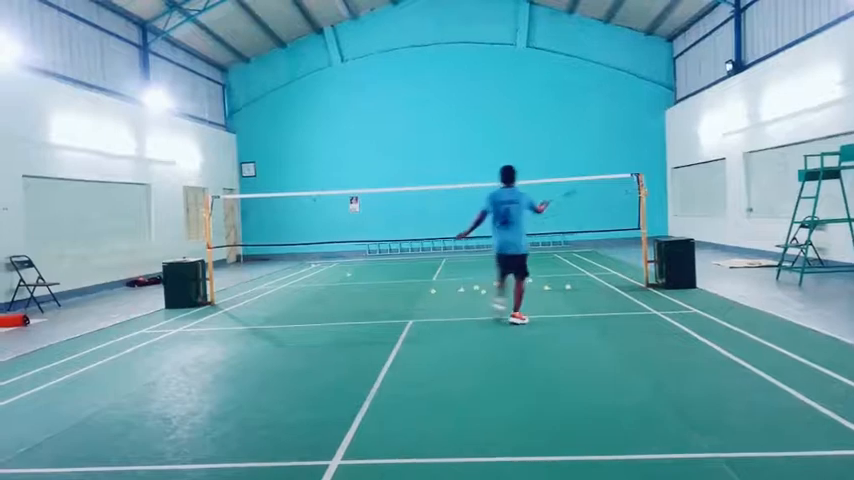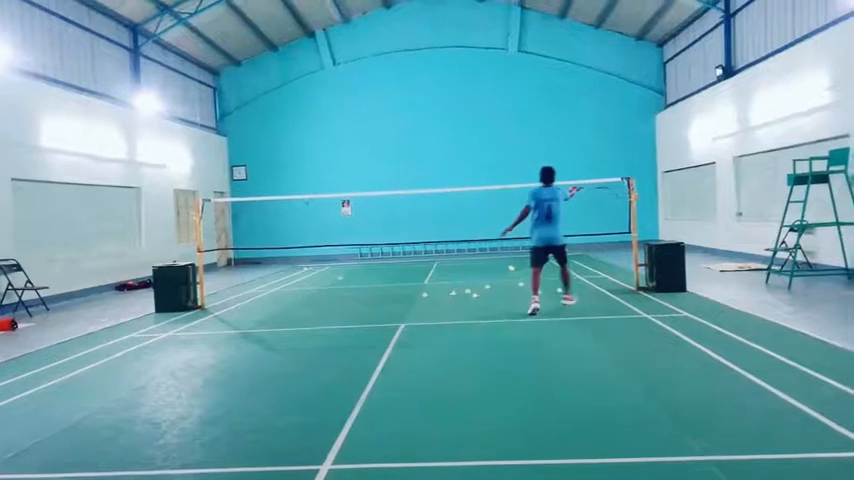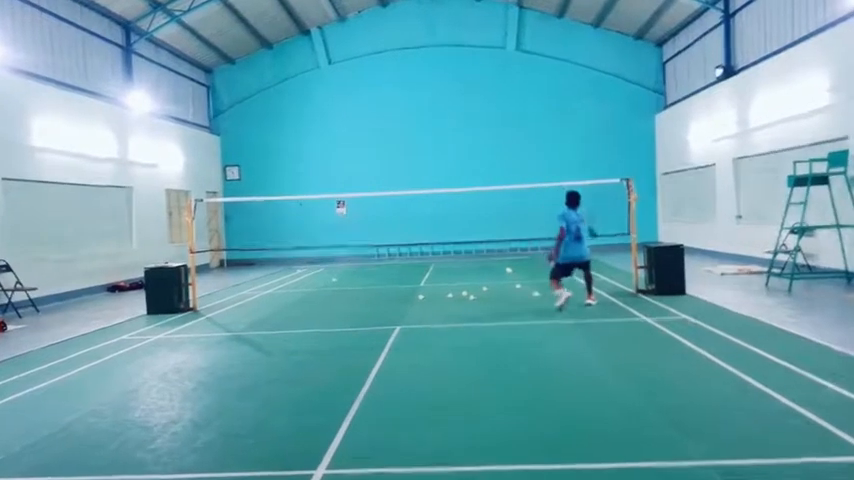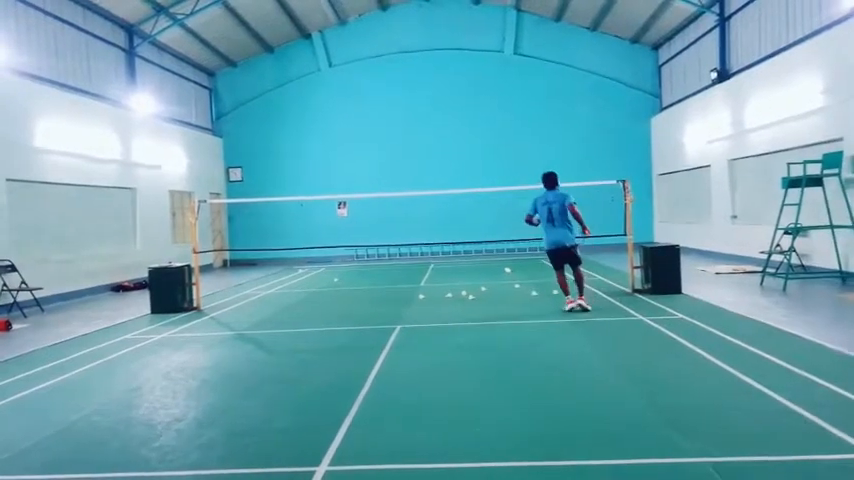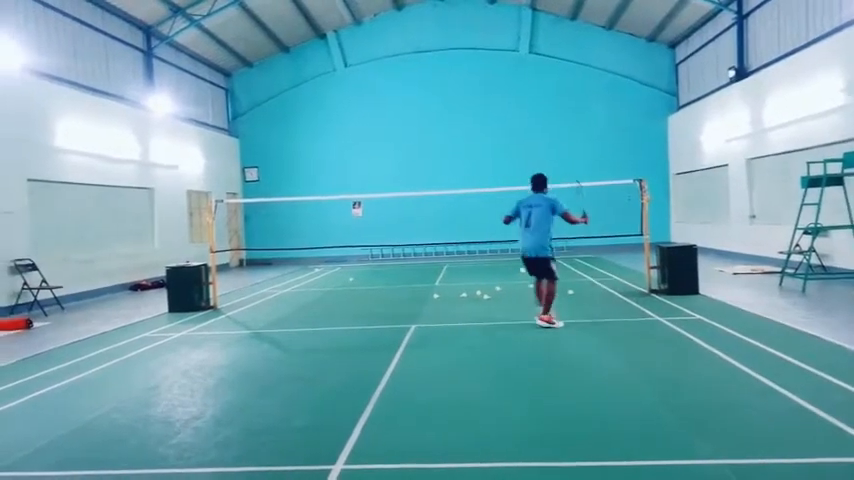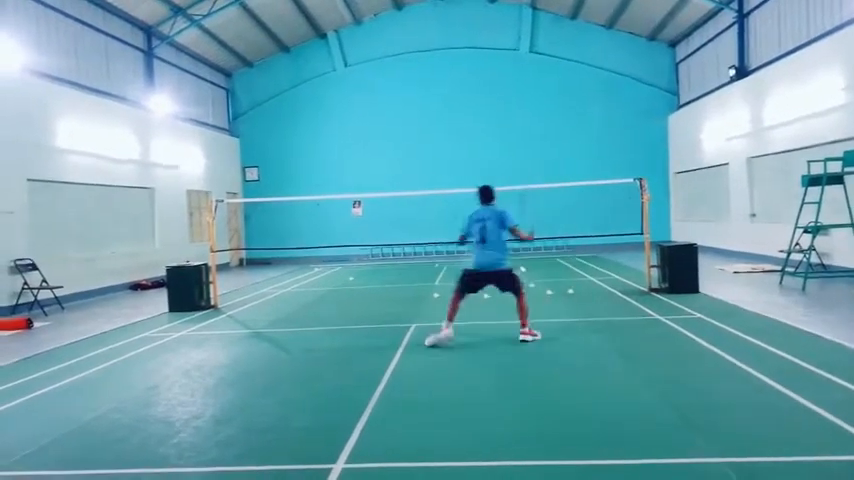
dt=0.4s
person 1, frame 1
left shoulder: (493, 196)
right shoulder: (522, 196)
left elbow: (482, 216)
right elbow: (538, 210)
left wrist: (468, 231)
right wrist: (544, 205)
left hip: (500, 245)
right hip: (517, 245)
left knee: (502, 275)
right knee: (520, 278)
left ankle: (499, 300)
right ankle: (516, 313)
person 1, frame 2
left shoulder: (535, 193)
right shoulder: (559, 192)
left elbow: (526, 212)
right elbow: (568, 196)
left wrist: (511, 227)
right wrist: (573, 191)
left hip: (539, 239)
right hip: (556, 238)
left knee: (536, 270)
right knee: (563, 266)
left ankle: (535, 300)
right ankle: (567, 296)
person 1, frame 3
left shoulder: (563, 216)
right shoulder: (582, 216)
left elbow: (562, 234)
right elbow: (591, 232)
left wrist: (555, 251)
right wrist: (592, 233)
left hip: (566, 256)
right hip: (583, 255)
left knee: (554, 279)
right knee: (586, 271)
left ankle: (562, 293)
right ankle: (590, 297)
person 1, frame 4
left shoulder: (537, 200)
right shoulder: (564, 196)
left elbow: (528, 219)
right elbow: (574, 211)
left wrist: (536, 222)
right wrist: (583, 226)
left hip: (550, 243)
right hip: (566, 240)
left knee: (559, 271)
right knee: (576, 268)
left ankle: (569, 300)
right ankle: (581, 298)
person 1, frame 5
left shoulder: (522, 203)
right shoulder: (551, 201)
left elbow: (506, 220)
right elbow: (570, 219)
left wrist: (517, 216)
right wrist: (583, 219)
left hip: (525, 250)
right hip: (541, 249)
left knee: (539, 278)
right knee: (552, 280)
left ankle: (542, 308)
right ankle: (544, 316)
person 1, frame 6
left shoulder: (473, 217)
right shoulder: (501, 214)
left elbow: (461, 239)
right elbow: (518, 236)
left wrist: (468, 238)
right wrist: (529, 237)
left hip: (477, 266)
right hip: (500, 265)
left knee: (457, 295)
right knee: (519, 293)
left ankle: (446, 331)
right ankle: (525, 330)
